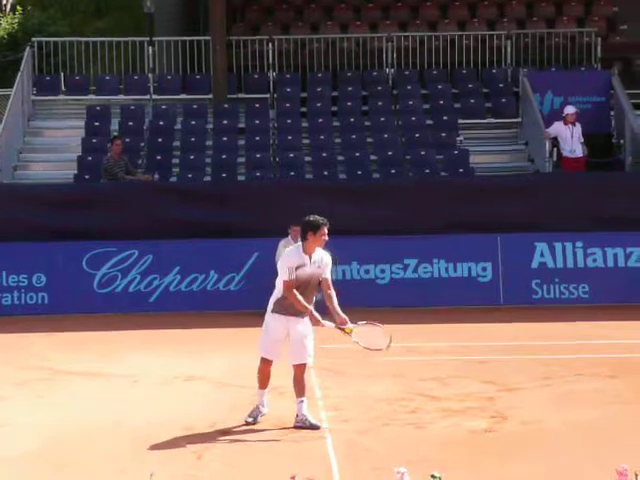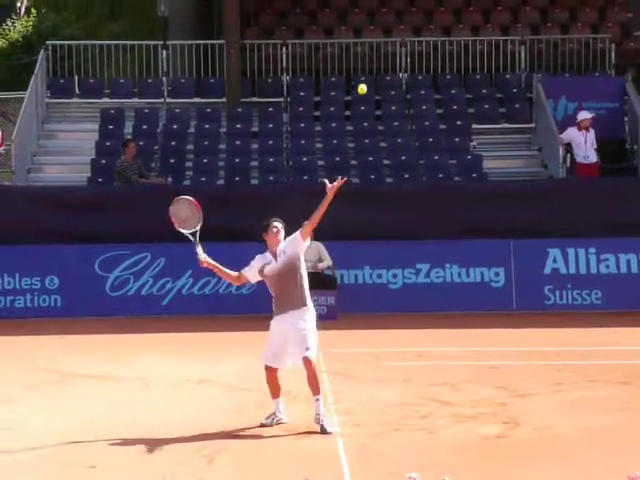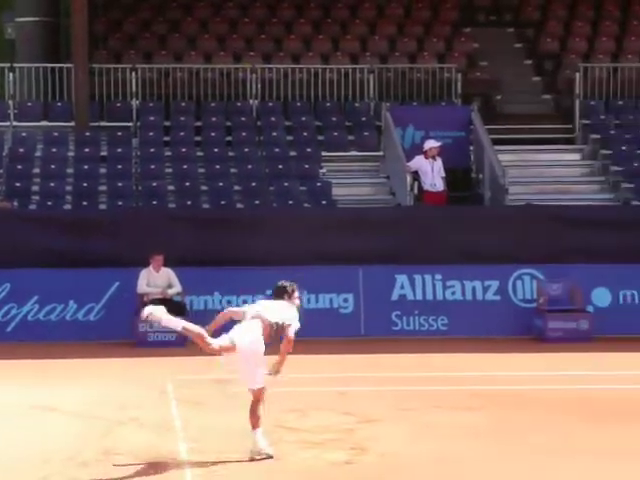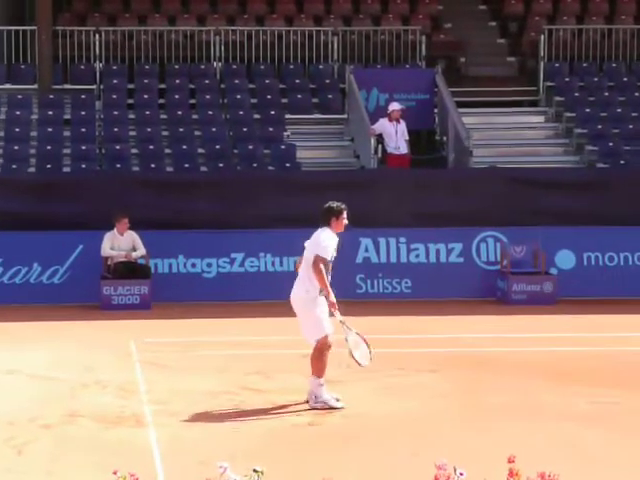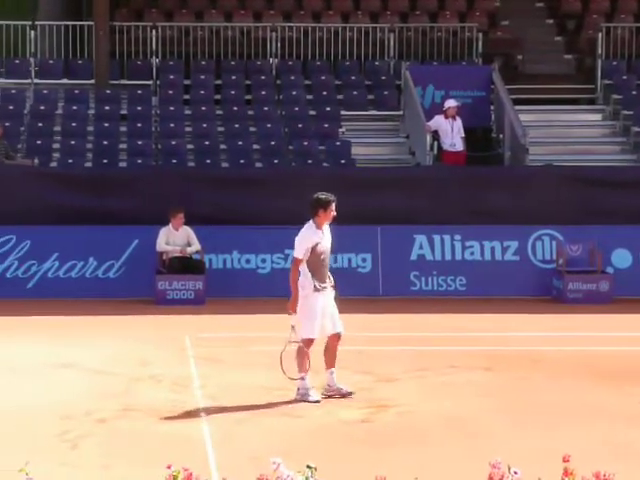
dt=1s
person 1, frame 1
left shoulder: (324, 258)
right shoulder: (290, 256)
left elbow: (327, 289)
right elbow: (289, 291)
left wrist: (338, 314)
right wrist: (311, 311)
left hip: (303, 319)
right hip: (278, 315)
left knee: (300, 366)
right knee: (265, 362)
left ankle: (302, 414)
right ankle: (261, 405)
person 1, frame 2
left shoulder: (293, 244)
right shoulder: (260, 261)
left elbow: (312, 222)
right elbow: (237, 279)
left wrist: (329, 195)
right wrist: (212, 265)
left hip: (302, 316)
right hip: (280, 319)
left knee: (309, 362)
right knee: (270, 369)
left ankle: (319, 414)
right ankle: (278, 412)
person 1, frame 3
left shoulder: (259, 305)
right shoulder: (291, 312)
left elbow: (229, 312)
right elbow: (289, 337)
left wrist: (208, 330)
right wrist: (279, 364)
left knee: (259, 395)
right knee: (213, 347)
left ankle: (259, 445)
right ankle: (164, 317)
person 1, frame 4
left shoulder: (319, 236)
right shoulder: (328, 238)
left elbow: (300, 264)
right elbow: (317, 266)
right wrist: (329, 295)
left hip: (307, 295)
right hip: (309, 297)
left knee: (323, 344)
right knee: (323, 342)
left ankle: (317, 391)
right ankle: (317, 395)
person 1, frame 5
left shoulder: (325, 229)
right shoulder: (307, 235)
right elbow: (295, 267)
left wrist: (328, 278)
right wrist: (295, 297)
left hip: (324, 292)
right hip: (309, 294)
left knee: (335, 335)
right knee: (308, 339)
left ankle: (331, 383)
right ankle: (303, 388)
